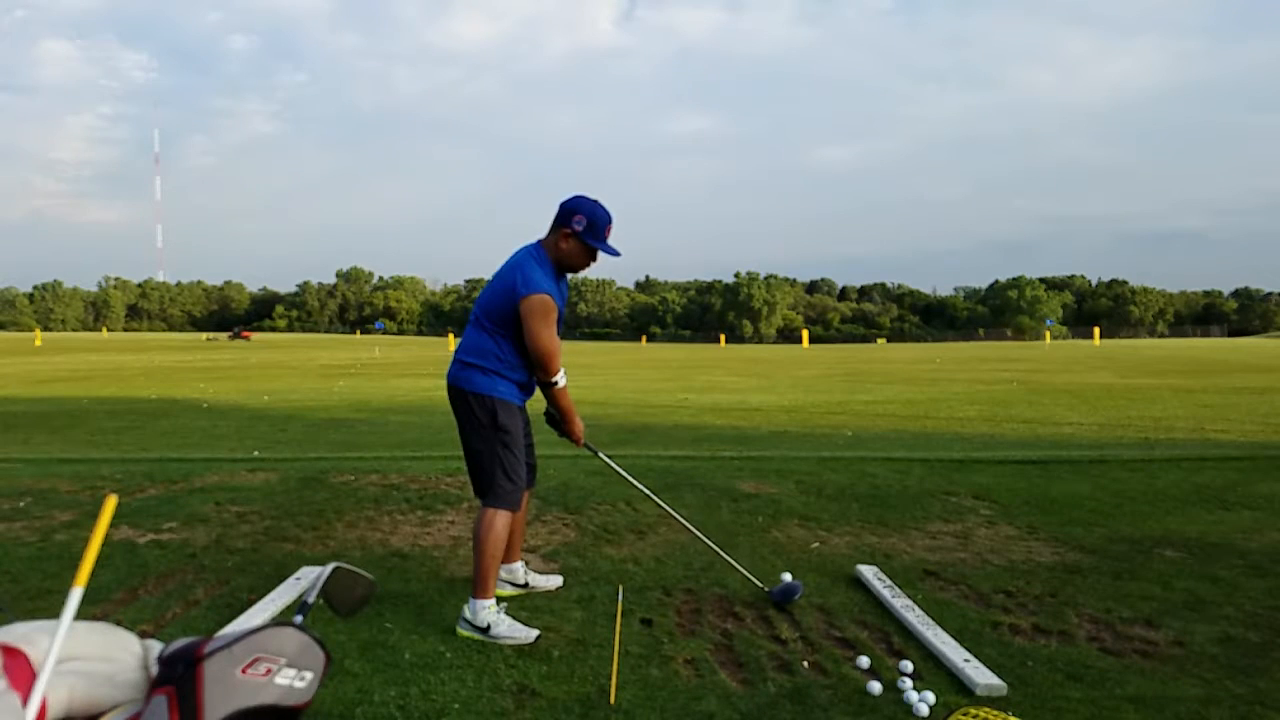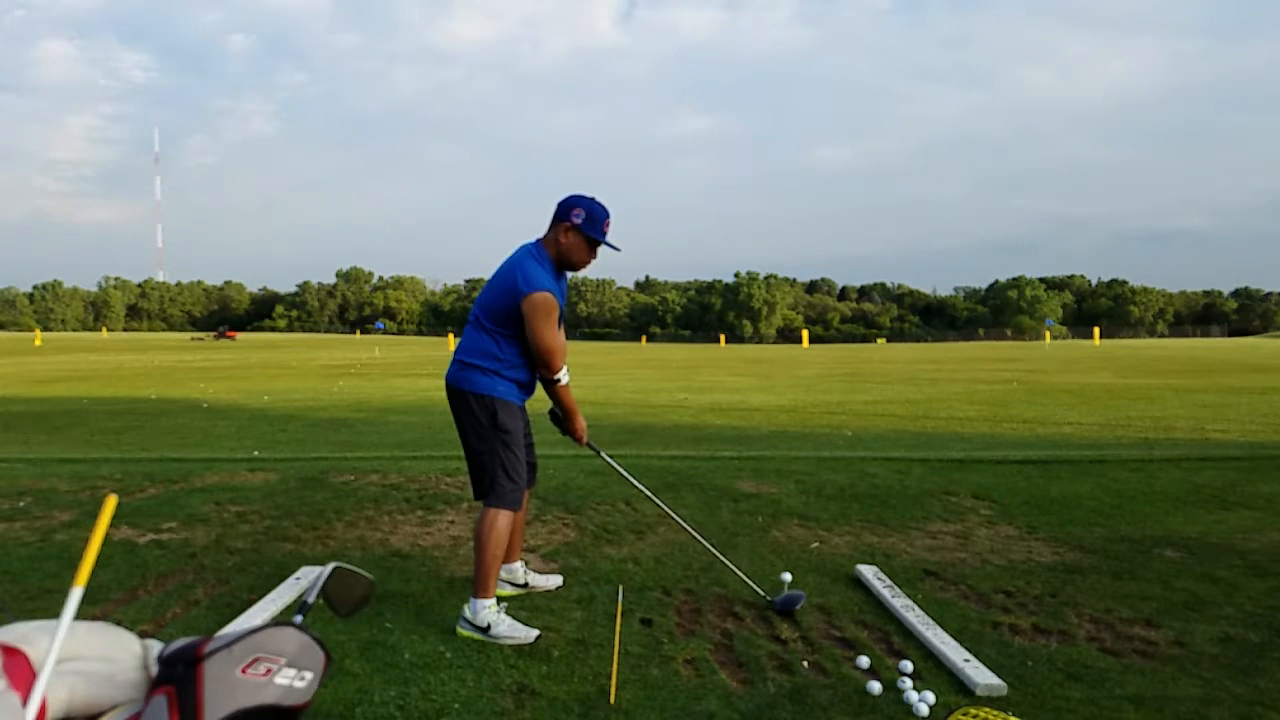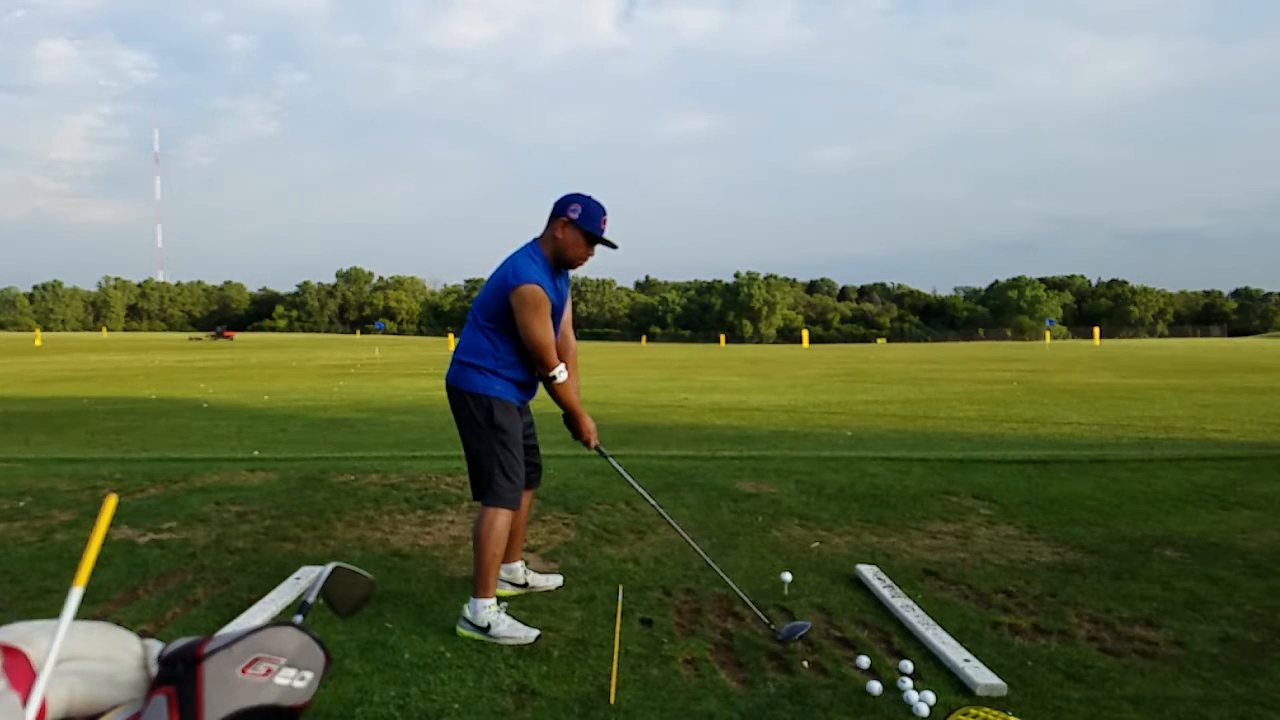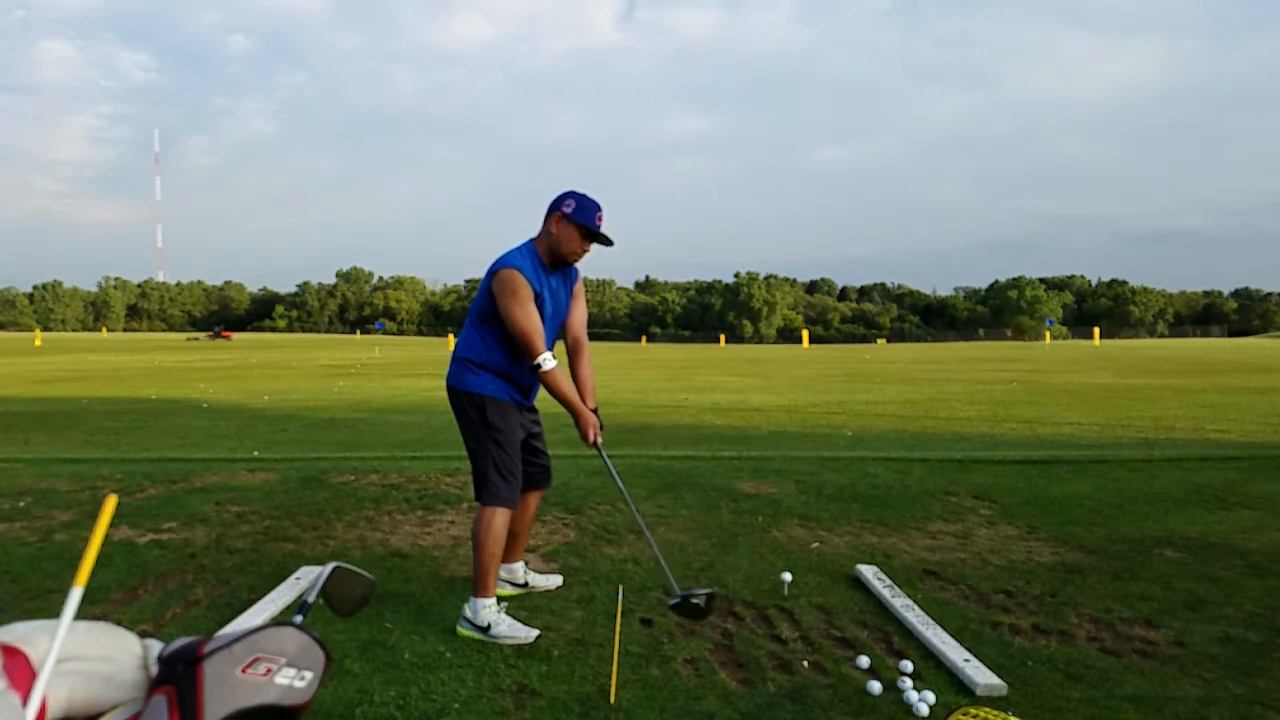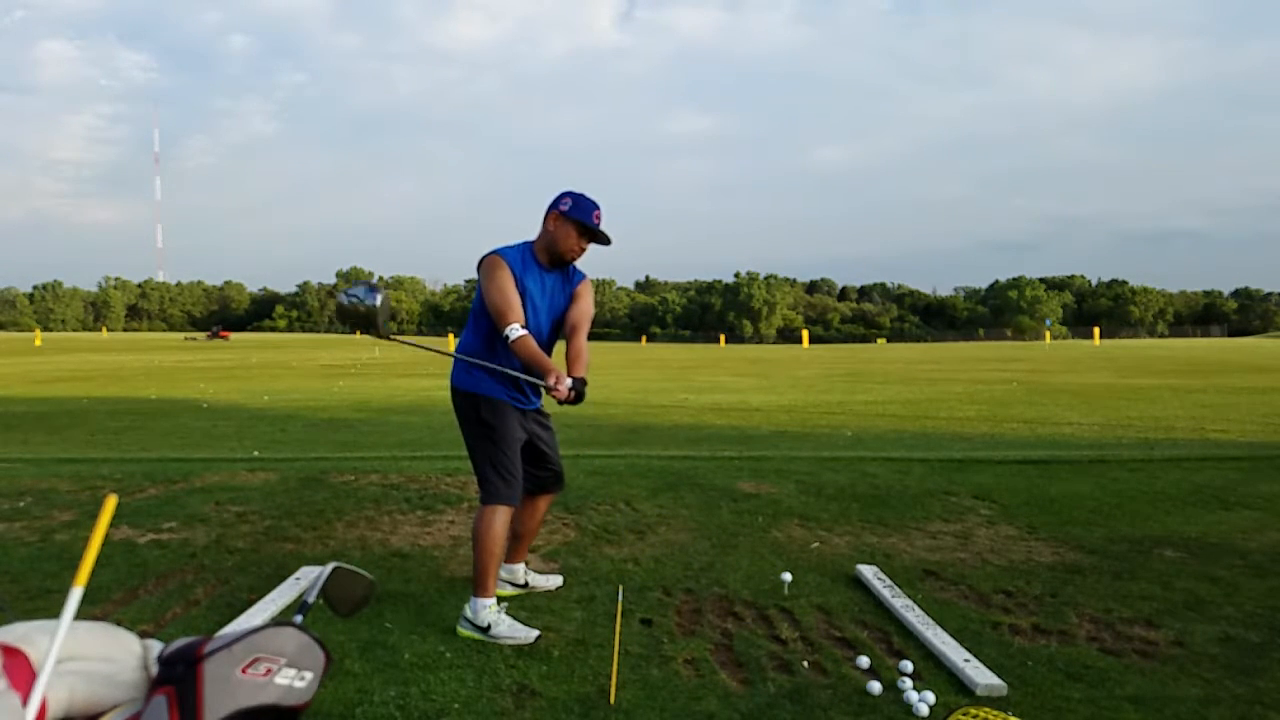
dt=1s
person 1, frame 1
left shoulder: (542, 263)
right shoulder: (537, 288)
left elbow: (546, 360)
right elbow: (549, 369)
left wrist: (560, 409)
right wrist: (571, 419)
left hip: (500, 388)
right hip: (485, 390)
left knee: (521, 479)
right knee: (502, 493)
left ankle: (511, 572)
right ankle: (480, 611)
person 1, frame 2
left shoulder: (544, 264)
right shoulder: (537, 286)
left elbow: (557, 343)
right elbow: (551, 367)
left wrist: (564, 409)
right wrist: (573, 415)
left hip: (500, 388)
right hip: (484, 390)
left knee: (522, 477)
right knee: (503, 492)
left ankle: (511, 572)
right ankle: (480, 611)
person 1, frame 3
left shoulder: (557, 270)
right shoulder: (528, 280)
left elbow: (565, 341)
right elbow: (548, 365)
left wrist: (575, 406)
right wrist: (579, 417)
left hip: (507, 390)
right hip: (483, 390)
left knee: (525, 477)
right knee: (502, 492)
left ankle: (510, 571)
right ankle: (480, 610)
person 1, frame 4
left shoulder: (570, 277)
right shoulder: (513, 273)
left elbow: (577, 342)
right elbow: (538, 355)
left wrist: (590, 407)
right wrist: (578, 413)
left hip: (516, 393)
right hip: (482, 390)
left knee: (533, 479)
right knee: (500, 491)
left ankle: (511, 571)
right ankle: (480, 610)
person 1, frame 5
left shoulder: (578, 284)
right shoulder: (500, 263)
left elbow: (577, 332)
right elbow: (512, 329)
left wrist: (575, 378)
right wrist: (550, 371)
left hip: (527, 396)
right hip: (485, 391)
left knee: (545, 481)
right knee: (502, 491)
left ankle: (512, 571)
right ankle: (480, 610)
